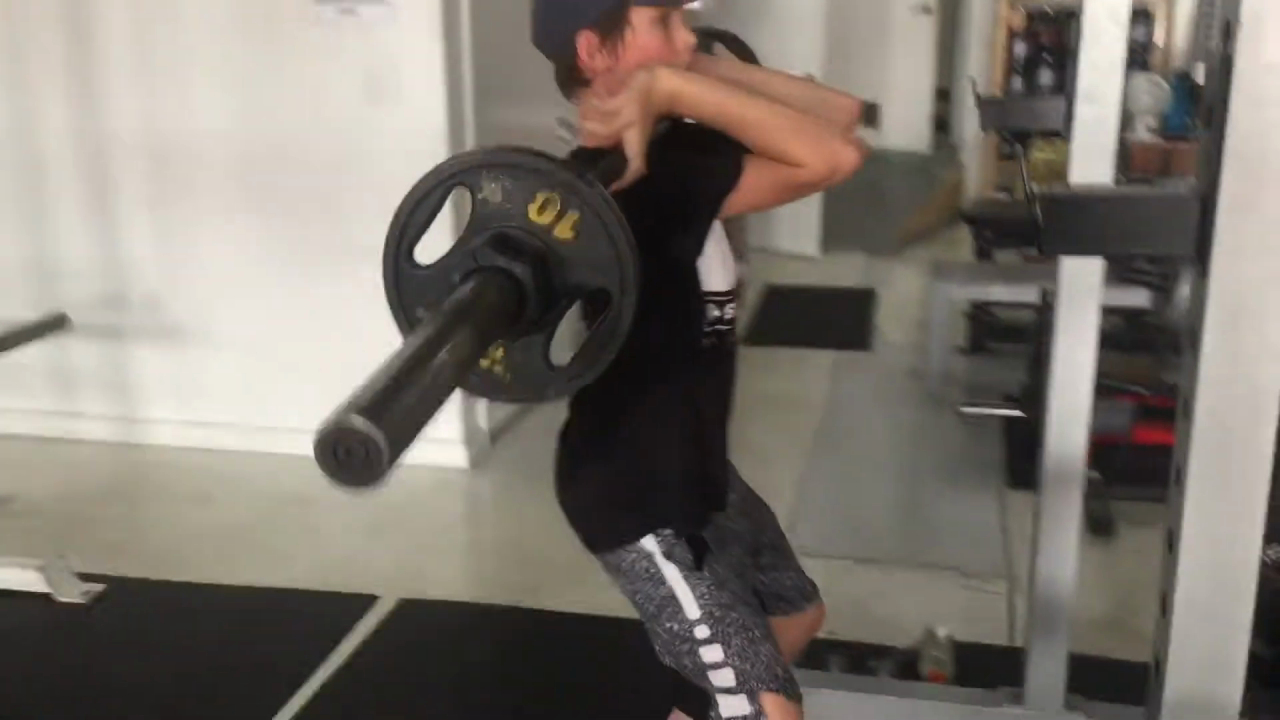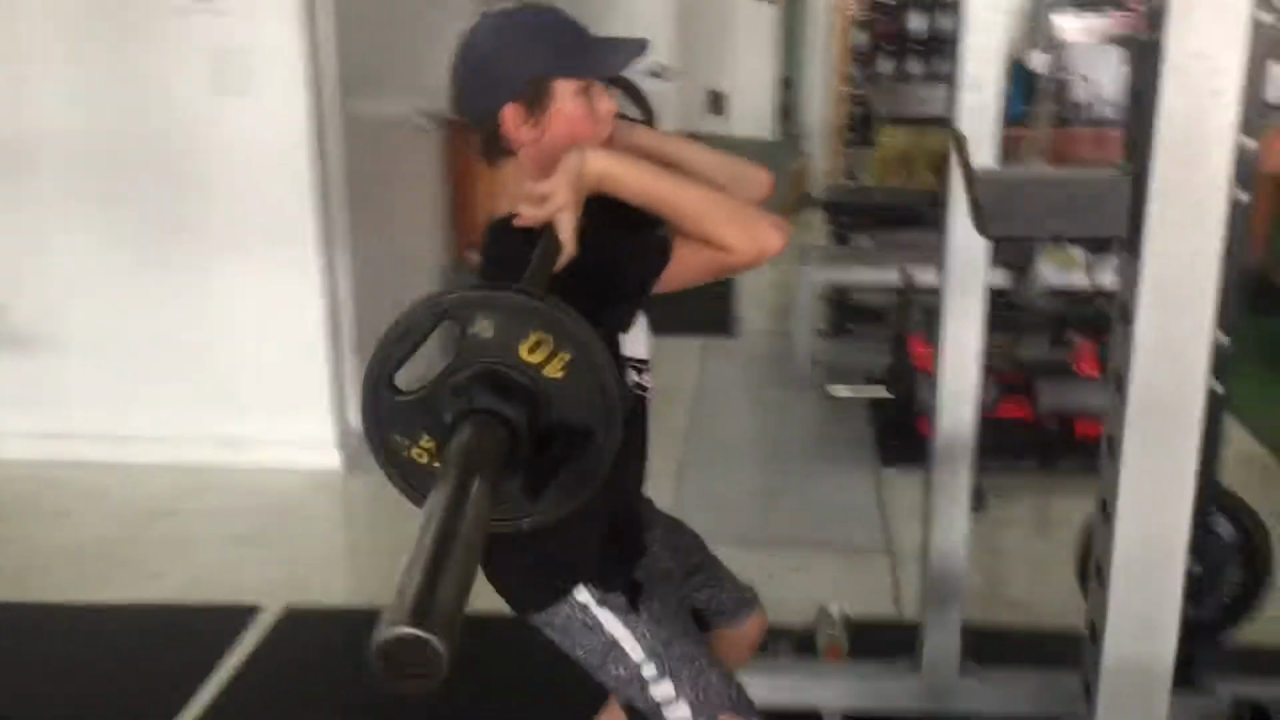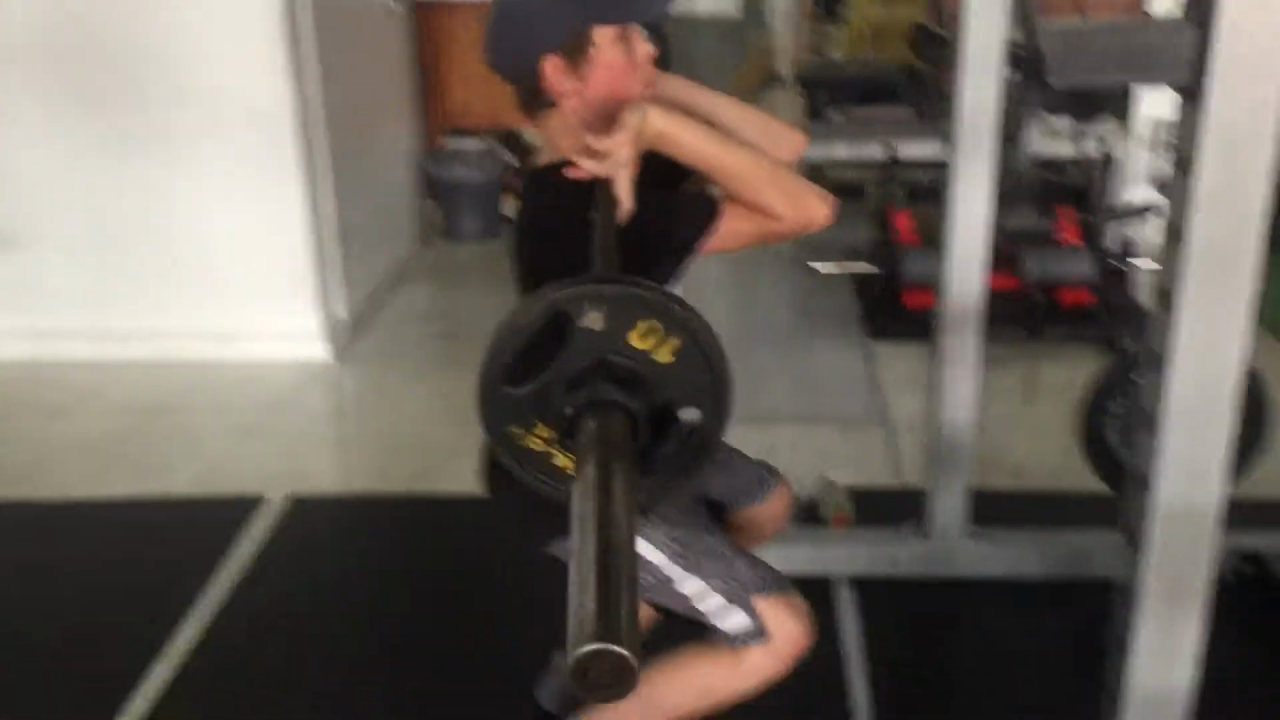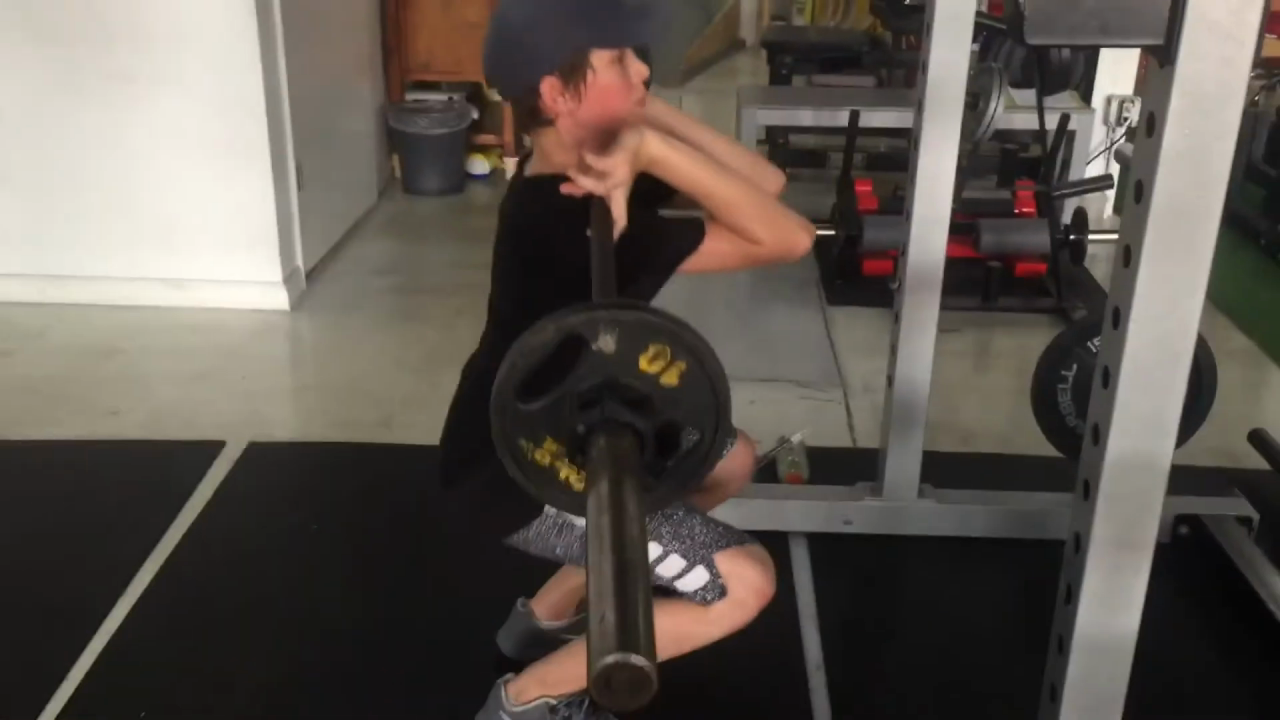
dt=0.3s
person 1, frame 1
left shoulder: (663, 148)
right shoulder: (626, 176)
left elbow: (837, 118)
right elbow: (833, 156)
left wrist: (702, 69)
right wrist: (669, 87)
left hip: (690, 467)
right hip: (638, 490)
left knee: (793, 615)
person 1, frame 2
left shoulder: (586, 222)
right shoulder: (548, 255)
left elbow: (752, 185)
right elbow: (759, 239)
left wrist: (620, 142)
right wrist: (602, 167)
left hip: (610, 513)
right hip: (563, 550)
left knee: (737, 625)
person 1, frame 3
left shoulder: (609, 158)
right shoulder: (578, 207)
left elbow: (786, 150)
right elbow: (806, 210)
left wrist: (658, 90)
right wrist: (653, 125)
left knee: (764, 502)
right knee: (780, 631)
person 1, frame 4
left shoulder: (583, 169)
right shoulder: (564, 217)
left elbow: (764, 183)
right elbow: (785, 238)
left wrist: (650, 116)
right wrist: (650, 150)
right hip: (517, 469)
left knee: (728, 460)
right knee: (743, 581)
left ankle: (548, 612)
